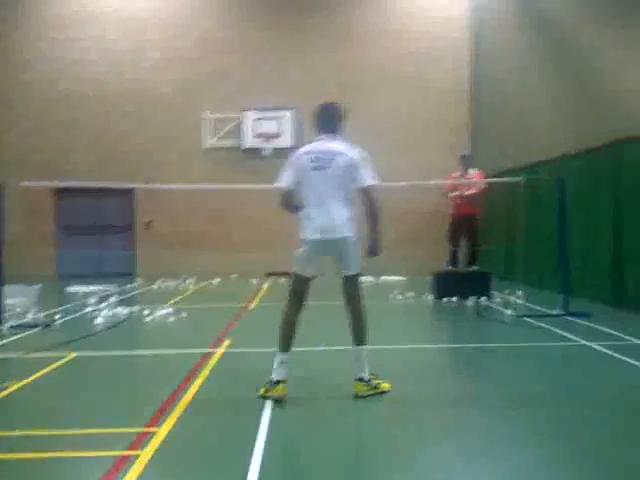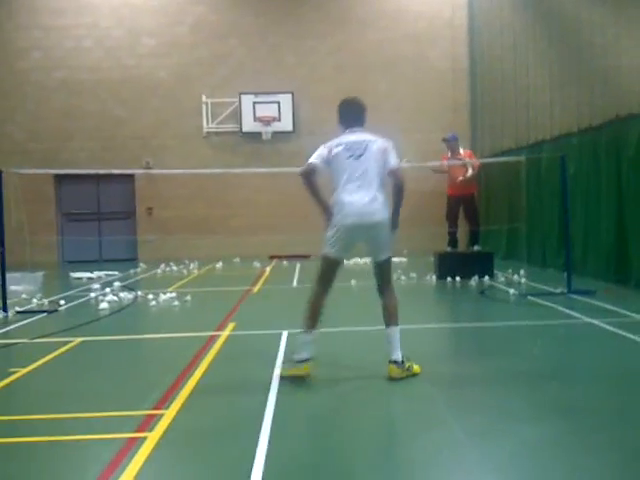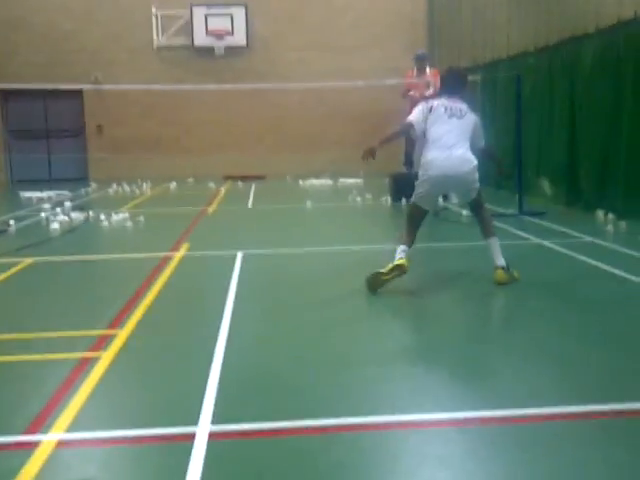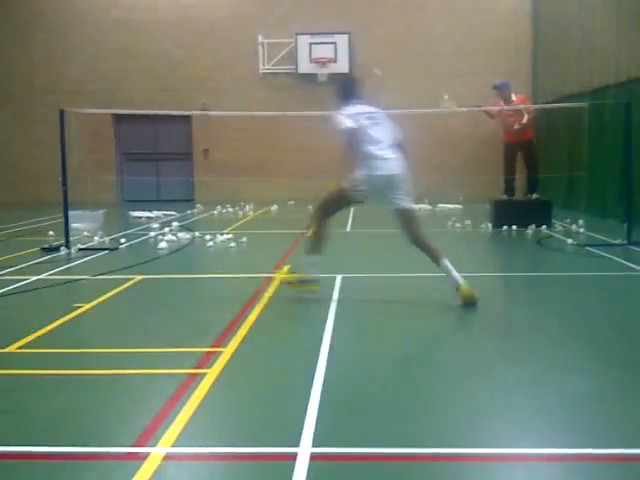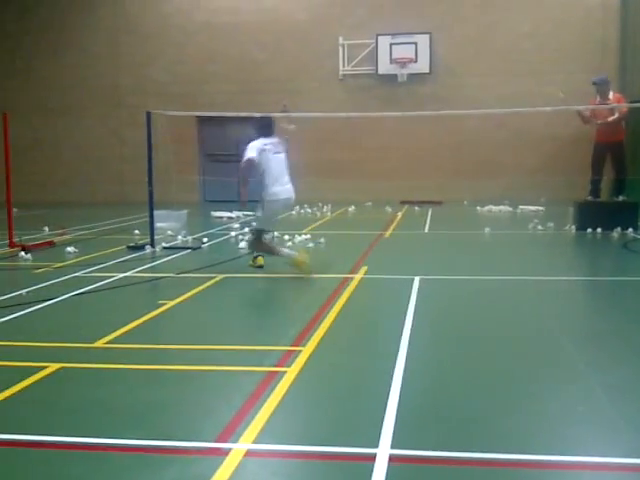
dt=0.7s
person 1, frame 1
left shoulder: (300, 155)
right shoulder: (352, 155)
left elbow: (286, 200)
right elbow: (369, 198)
right wrist: (375, 237)
left hip: (311, 235)
right hip: (344, 234)
left knee: (293, 305)
right knee: (354, 303)
left ankle: (278, 379)
right ankle: (363, 378)
person 1, frame 2
left shoulder: (332, 146)
right shoulder: (382, 144)
left elbow: (307, 172)
right elbow: (398, 181)
left wrist: (325, 206)
right wrist: (395, 216)
left hip: (344, 219)
right hip: (377, 217)
left knee: (321, 287)
right knee: (386, 288)
left ankle: (302, 358)
right ankle: (397, 360)
person 1, frame 3
left shoulder: (430, 105)
right shoulder: (471, 115)
left elbow: (407, 128)
right elbow: (483, 150)
left wrist: (377, 145)
left hip: (433, 169)
right hip: (465, 168)
left knee: (411, 225)
right knee: (480, 213)
left ankle: (399, 259)
right ankle: (501, 267)
person 1, frame 4
left shoulder: (345, 114)
right shoulder: (377, 113)
left elbow: (353, 135)
right elbow: (399, 145)
left wrist: (354, 166)
left hip: (372, 173)
right hip: (396, 173)
left knee: (320, 213)
right knee: (415, 235)
left ankle: (309, 274)
right ankle: (460, 284)
person 1, frame 5
left shoulder: (255, 146)
right shoulder: (279, 144)
left elbow: (247, 164)
left wrist: (243, 188)
left hip: (273, 197)
right hip: (288, 196)
left knee: (257, 241)
left ankle: (294, 257)
right ankle: (257, 256)
